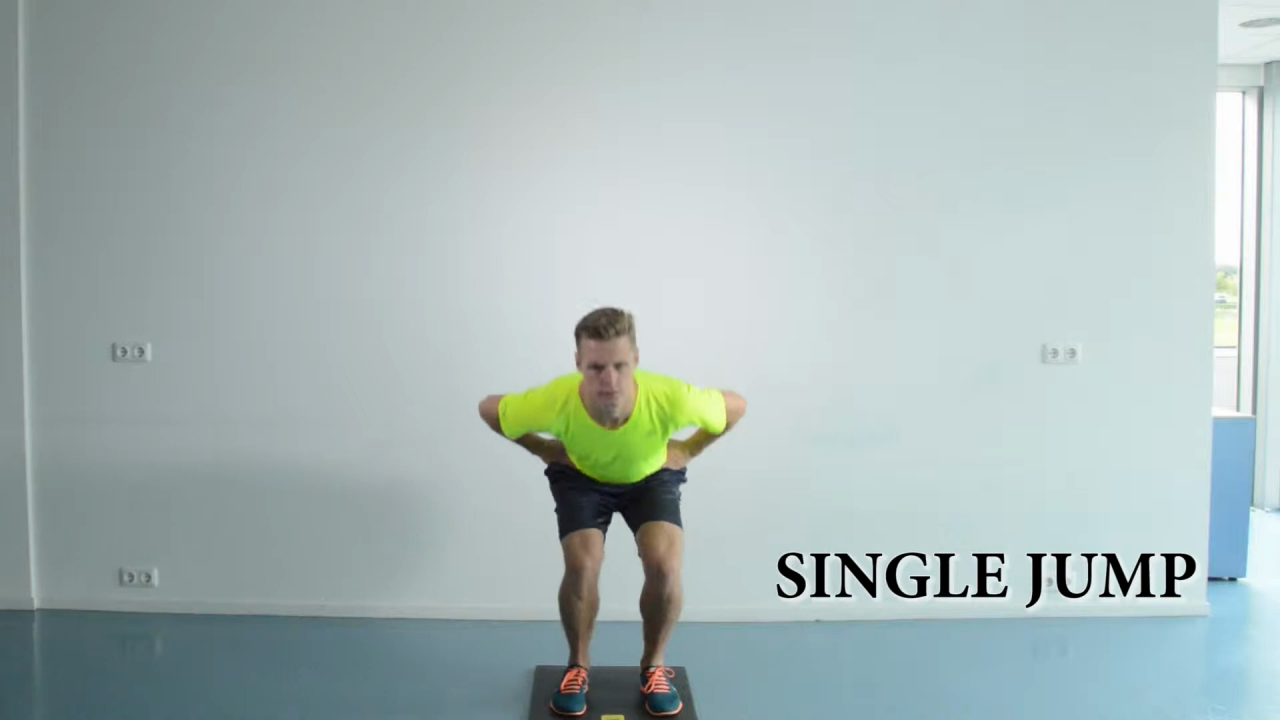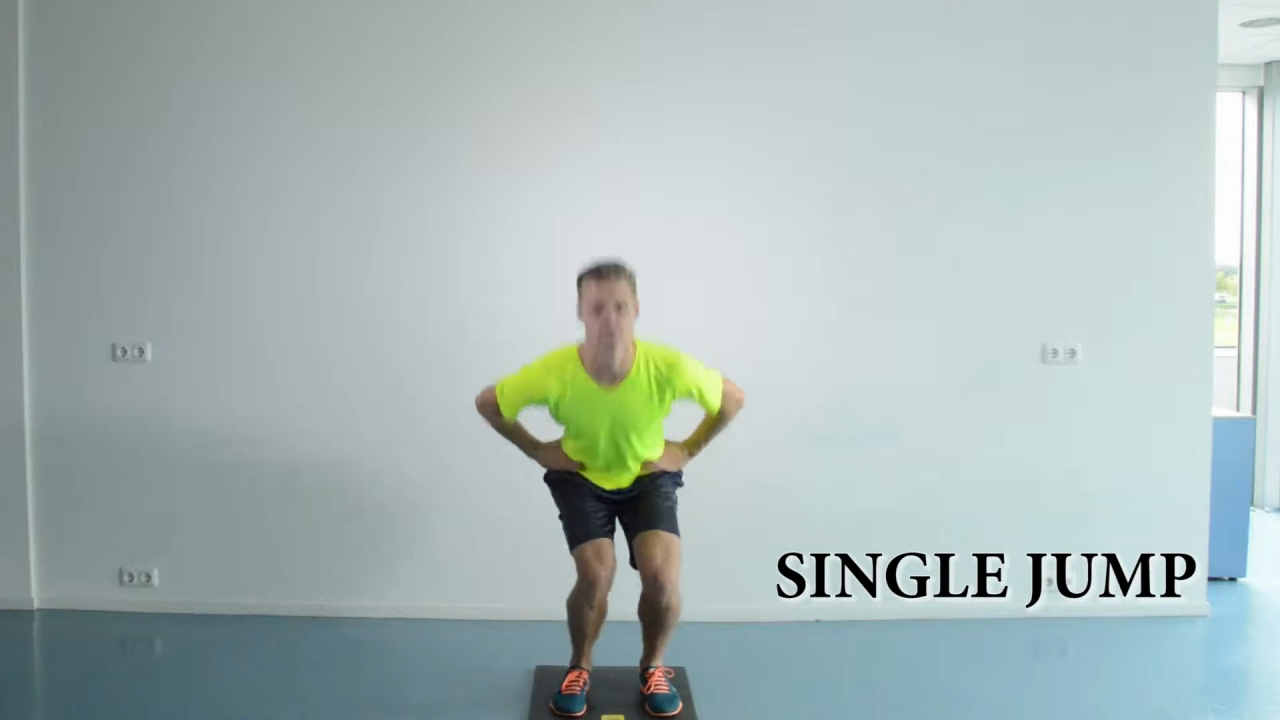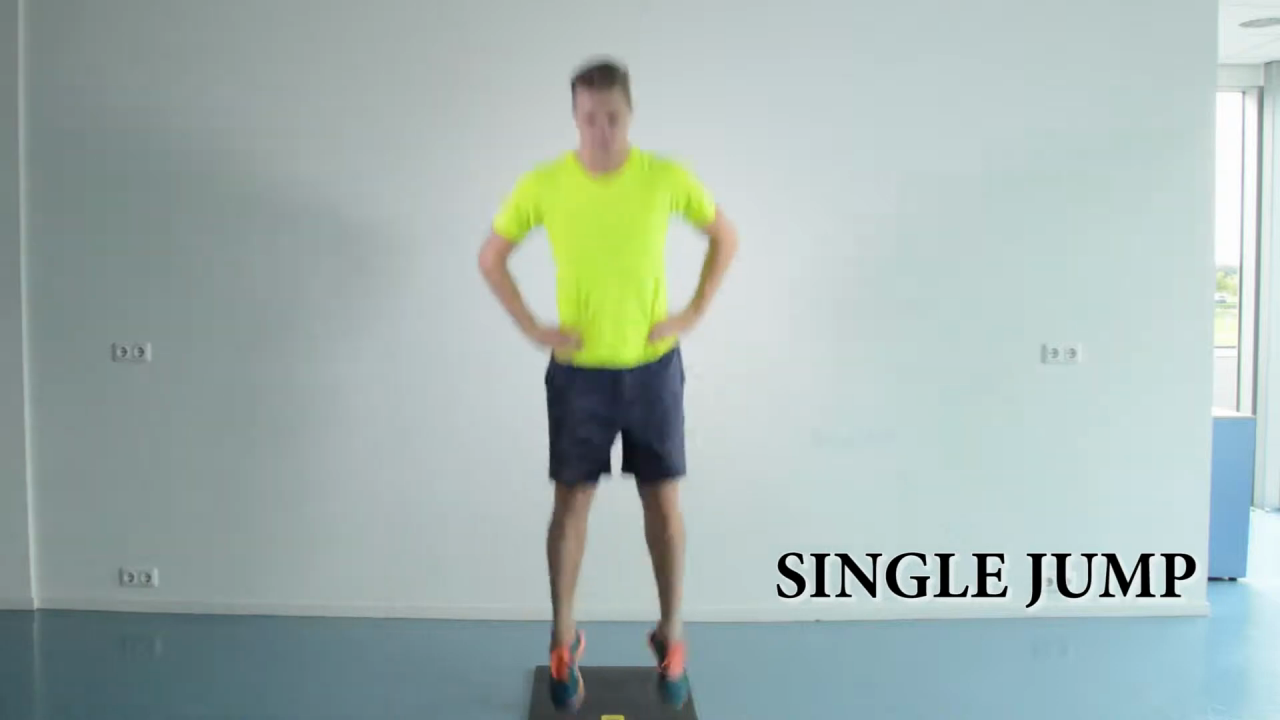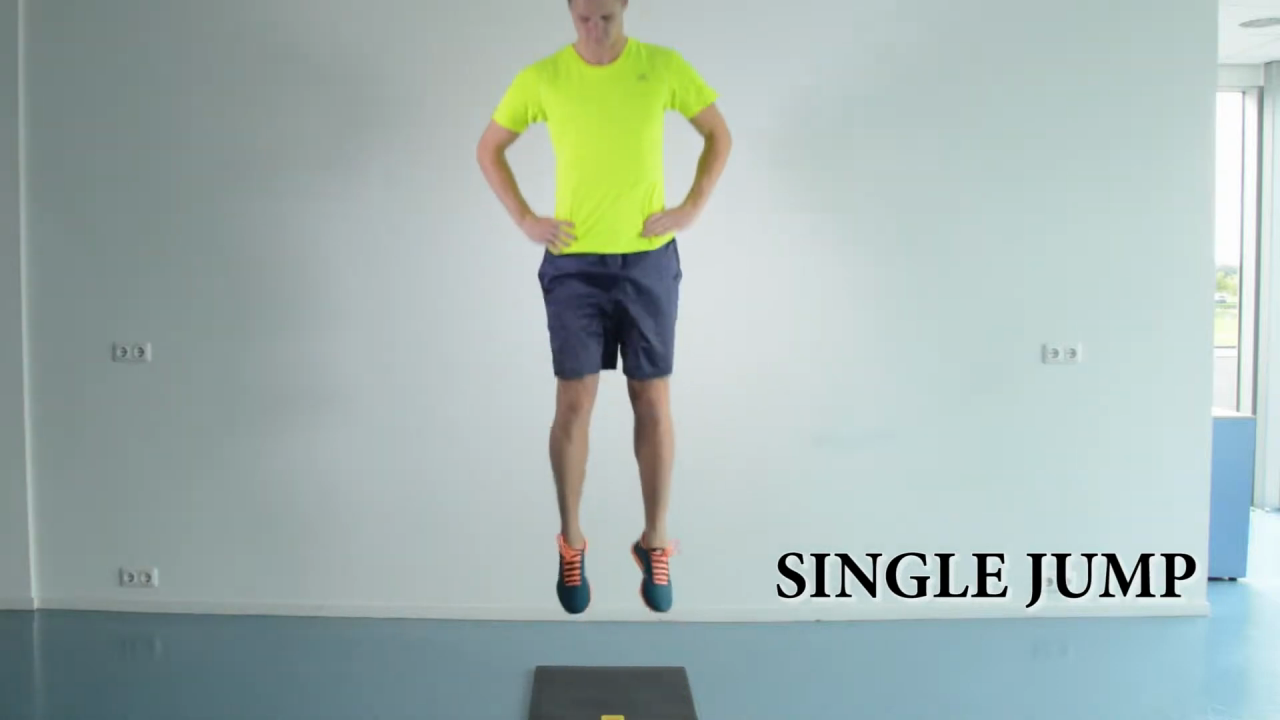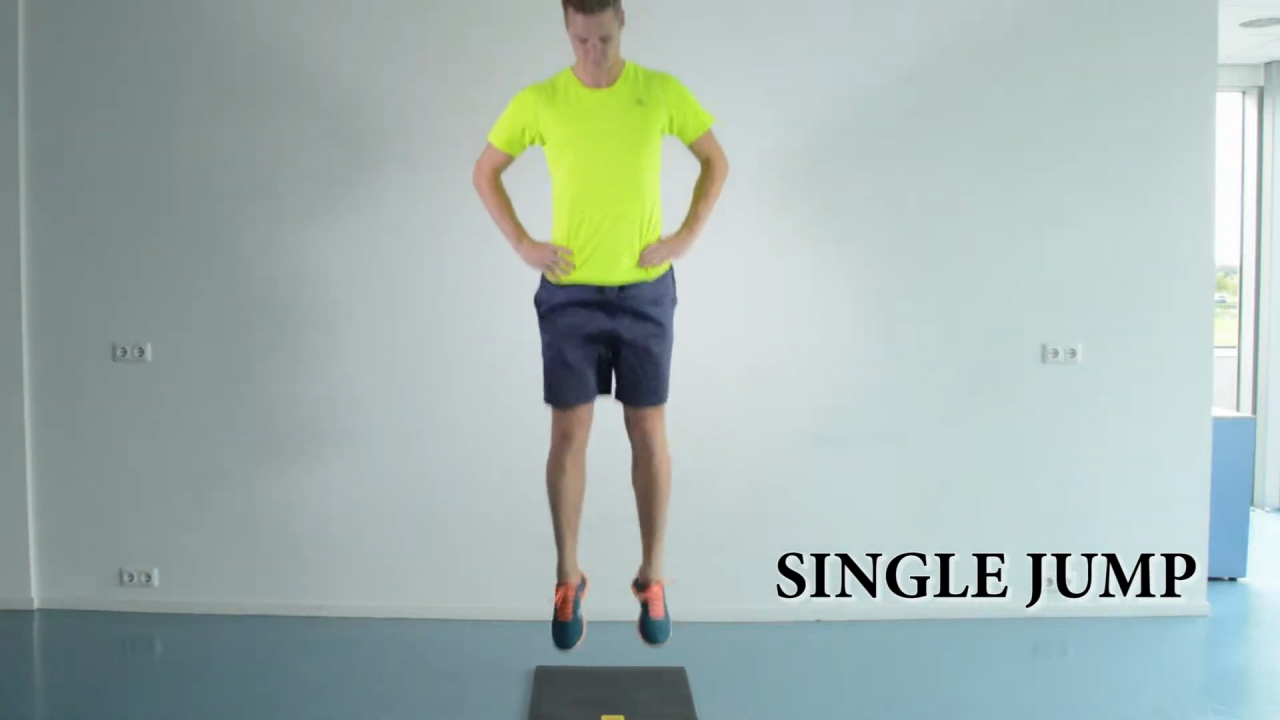
dt=0.2s
person 1, frame 1
left shoulder: (670, 398)
right shoulder: (554, 402)
left elbow: (735, 405)
right elbow: (489, 408)
left wrist: (688, 450)
right wrist: (542, 449)
left hip: (651, 476)
right hip: (582, 477)
left knee: (664, 565)
right knee: (582, 565)
left ankle: (653, 667)
right ankle: (577, 666)
person 1, frame 2
left shoulder: (668, 368)
right shoulder: (553, 372)
left elbow: (732, 398)
right elbow: (487, 403)
left wrist: (688, 450)
right wrist: (537, 450)
left hip: (648, 478)
right hip: (580, 480)
left knee: (662, 575)
right knee: (596, 573)
left ankle: (653, 667)
right ankle: (579, 667)
person 1, frame 3
left shoulder: (664, 176)
right shoulder: (544, 185)
left elbow: (723, 234)
right elbow: (491, 254)
left wrist: (692, 313)
right wrist: (533, 328)
left hip: (653, 368)
right hip: (578, 372)
left knee: (662, 503)
right knee: (571, 502)
left ankle: (670, 635)
right ankle: (564, 638)
person 1, frame 4
left shoulder: (663, 66)
right shoulder: (541, 77)
left elbow: (719, 136)
right elbow: (488, 149)
left wrist: (690, 209)
right wrist: (527, 220)
left hip: (649, 262)
right hip: (573, 266)
left knee: (652, 405)
right knee: (574, 405)
left ankle: (655, 544)
right ankle: (571, 545)
person 1, frame 5
left shoulder: (660, 90)
right shoulder: (538, 100)
left elbow: (715, 161)
right elbow: (486, 171)
left wrist: (687, 235)
right wrist: (523, 245)
left hip: (645, 289)
right hip: (570, 293)
left knee: (647, 432)
right knee: (569, 434)
left ankle: (651, 578)
right ankle: (569, 579)
